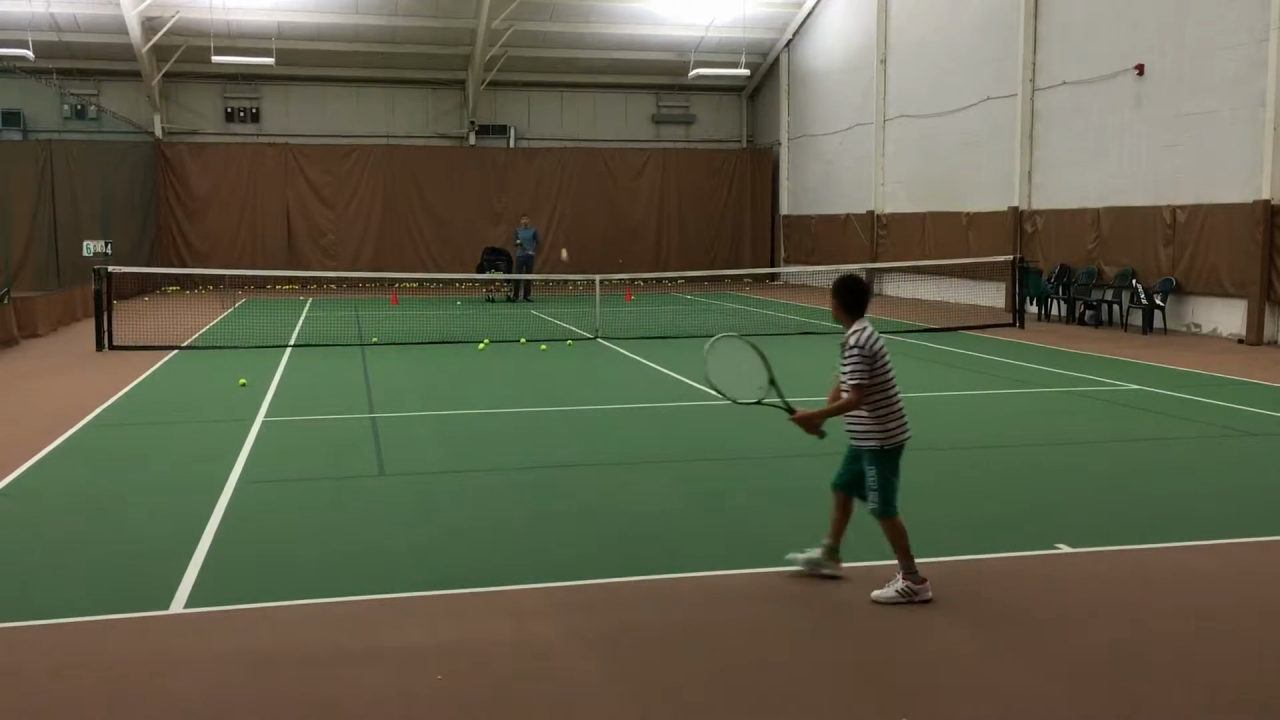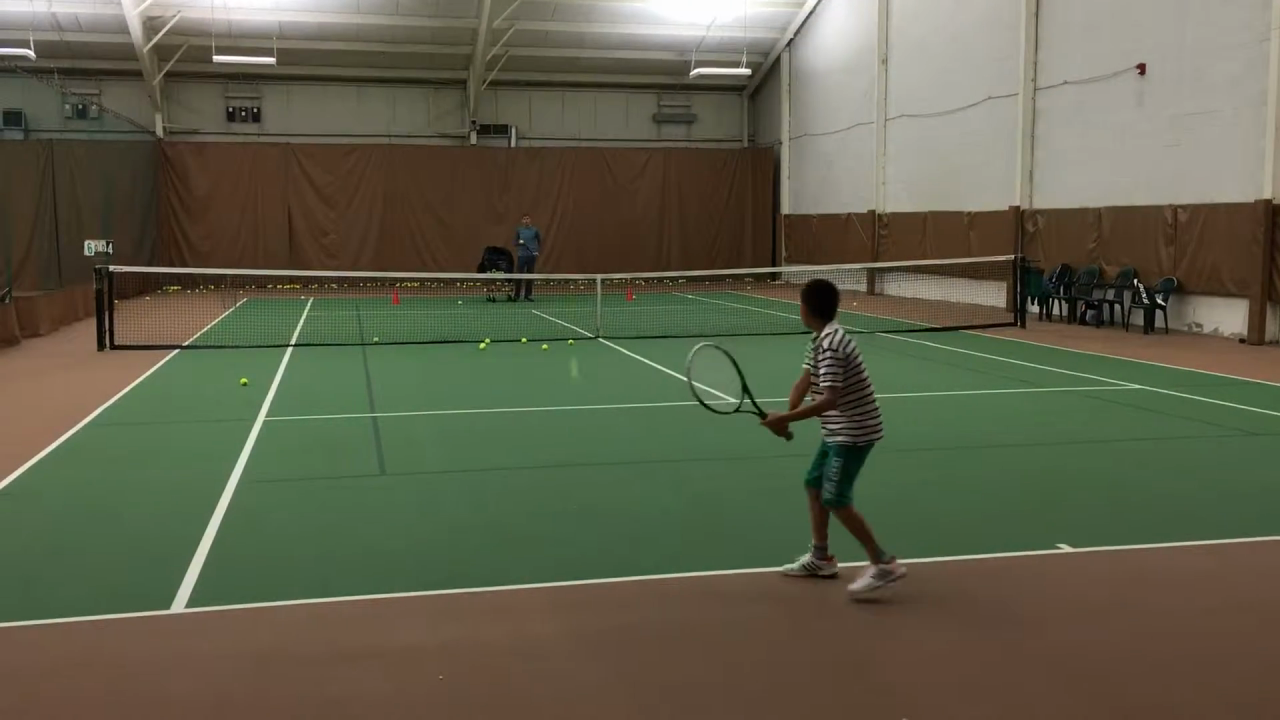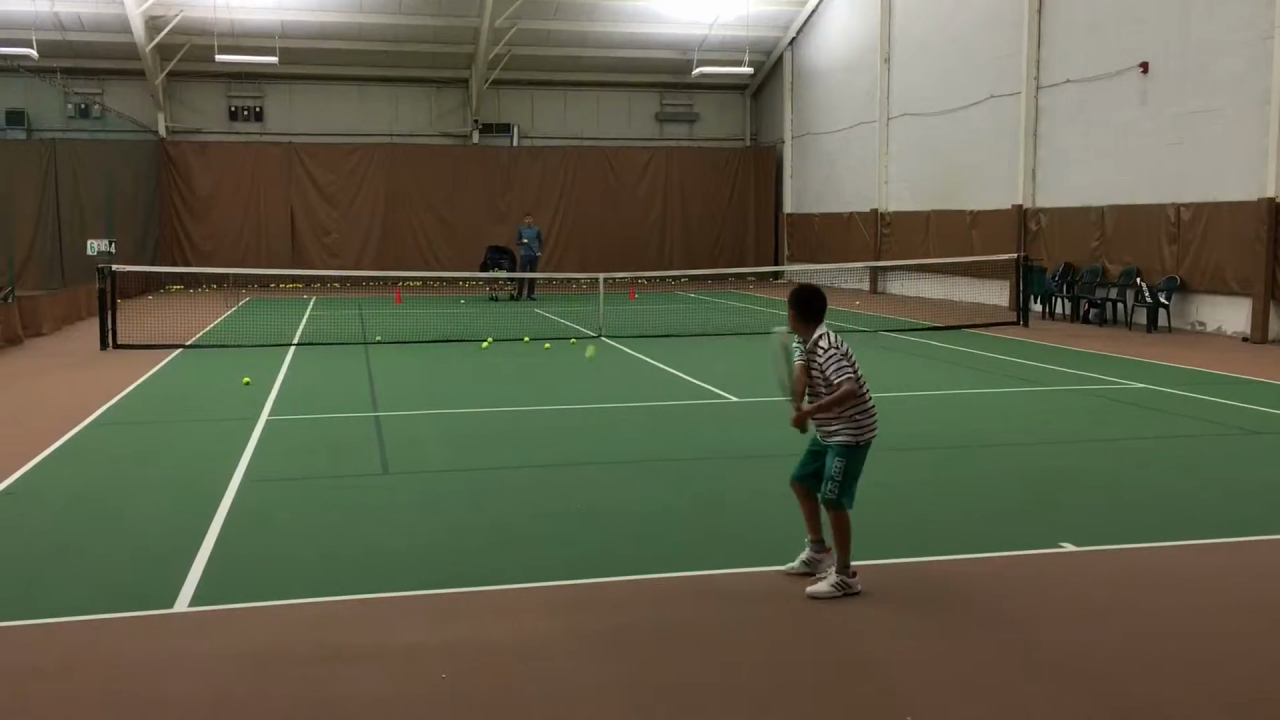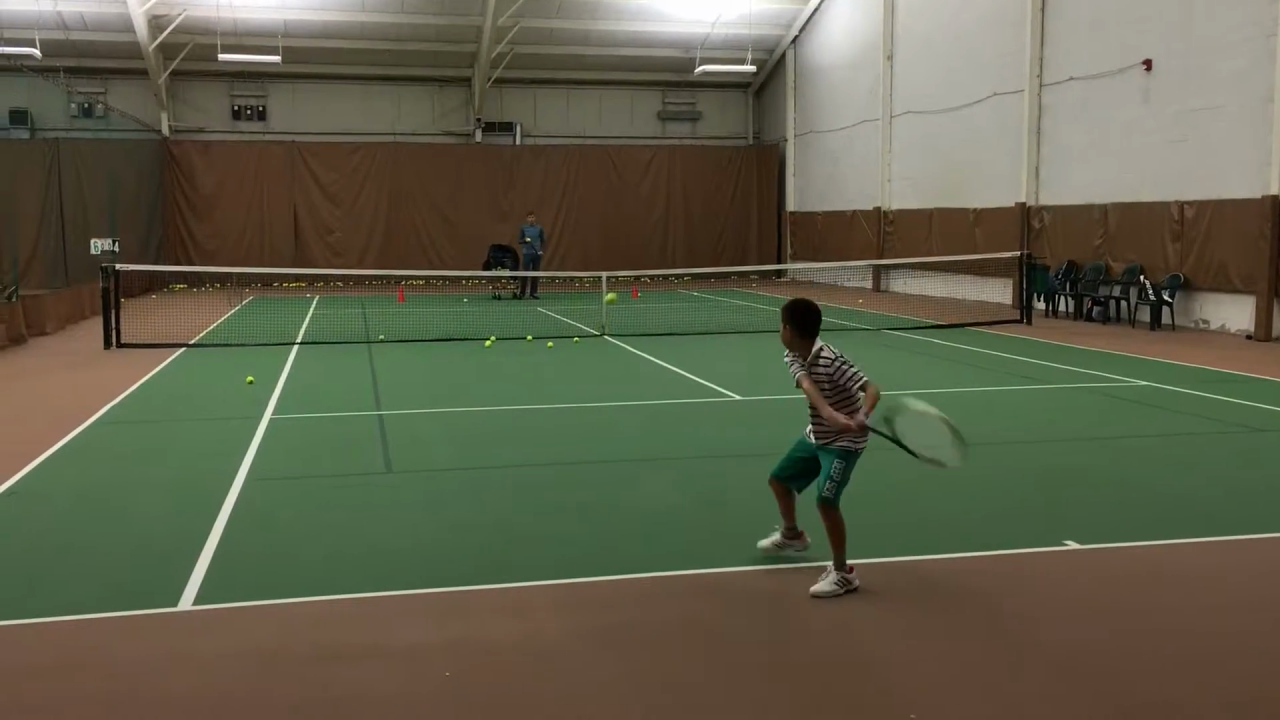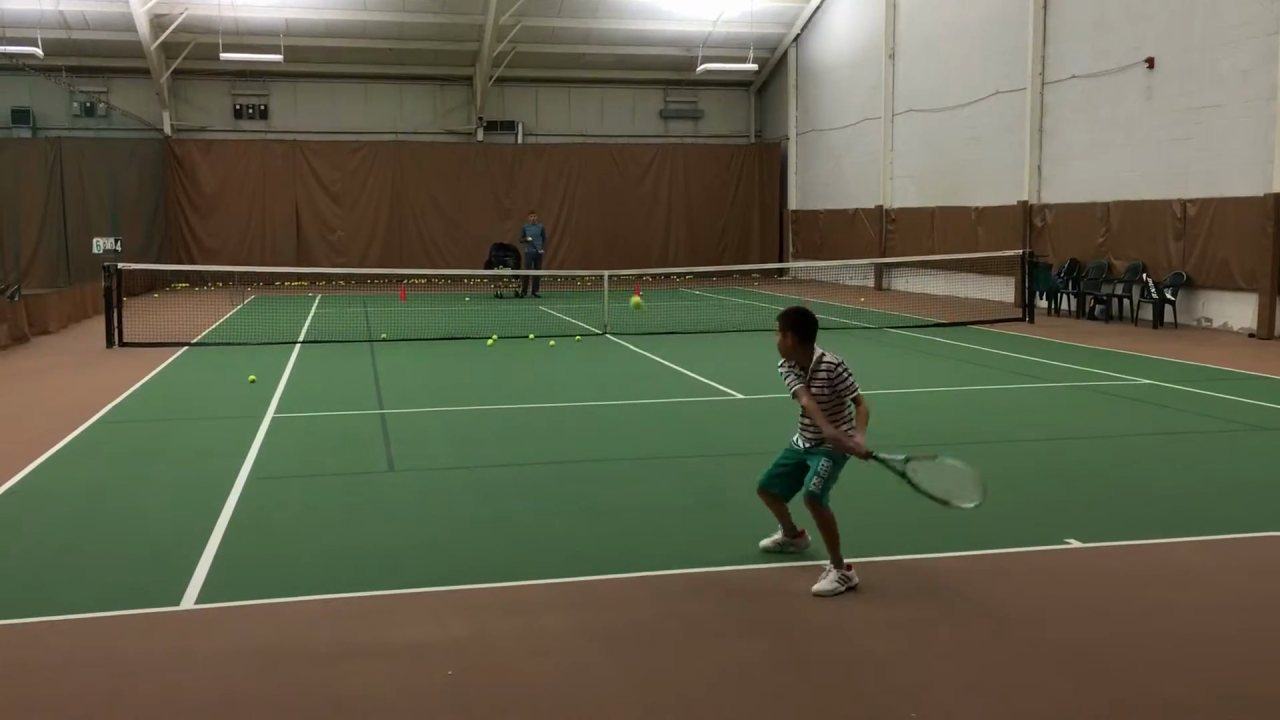
dt=0.2s
person 1, frame 1
left shoulder: (857, 342)
right shoulder: (859, 335)
left elbow: (857, 398)
right elbow: (843, 385)
left wrist: (815, 415)
right wrist: (820, 415)
left hip: (880, 437)
right hip: (866, 436)
left knee: (882, 508)
right knee: (842, 489)
left ankle: (913, 581)
right ankle: (829, 555)
person 1, frame 2
left shoulder: (829, 346)
right shoulder: (823, 338)
left elbow: (830, 399)
right elbow: (805, 380)
left wrist: (786, 418)
right wrist: (786, 415)
left hip: (854, 433)
right hip: (838, 431)
left knee: (835, 500)
right knee: (814, 487)
left ankle: (883, 563)
right ankle: (821, 557)
person 1, frame 3
left shoulder: (827, 348)
right shoulder: (803, 343)
left elbow: (850, 390)
right elbow: (800, 376)
left wrist: (809, 412)
right wrist: (797, 407)
left hip: (851, 433)
right hip: (829, 430)
left knee: (833, 500)
right knee: (801, 482)
left ankle: (845, 575)
right ankle: (818, 550)
person 1, frame 4
left shoulder: (832, 360)
right shoulder: (793, 357)
left elbow: (872, 390)
right elbow: (809, 388)
left wrist: (861, 417)
right wrist: (832, 415)
left hip: (843, 441)
right hip: (816, 436)
left knee: (826, 500)
right knee: (779, 480)
left ankle: (842, 572)
right ankle: (791, 534)
person 1, frame 5
left shoulder: (833, 366)
right shoulder: (786, 367)
left elbow: (860, 403)
right elbow: (807, 403)
left wrist: (858, 435)
right wrist: (833, 433)
left hip: (831, 446)
right hip: (804, 441)
left knee: (814, 497)
right knee: (767, 488)
left ankle: (841, 570)
right ankle: (792, 535)
